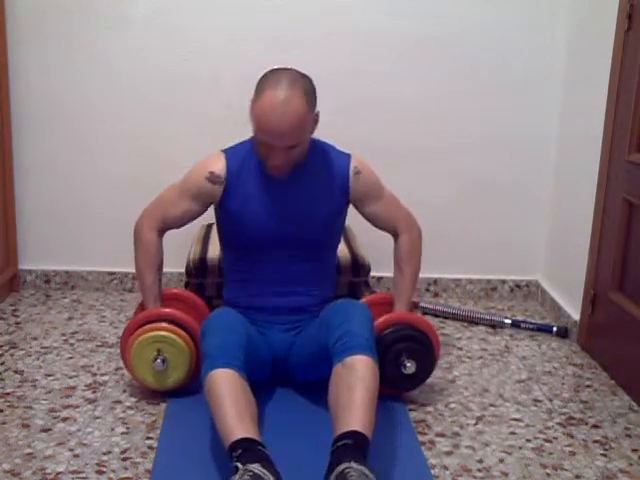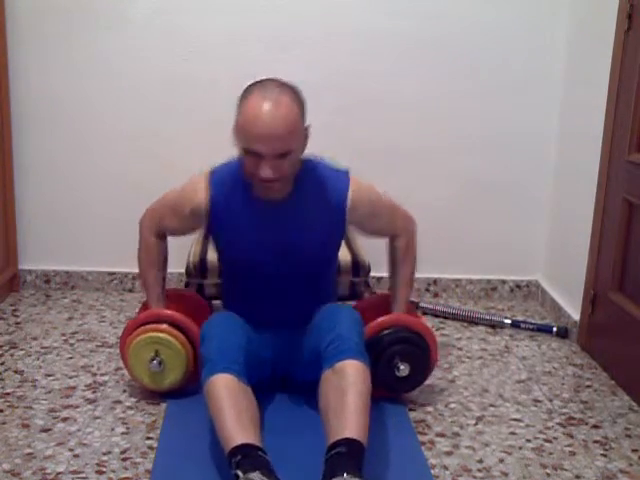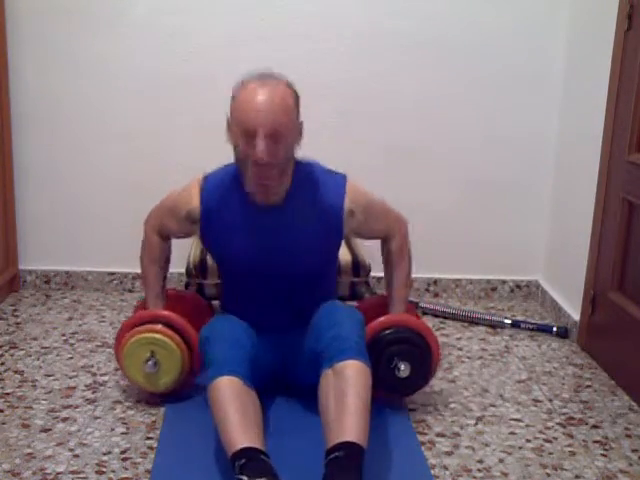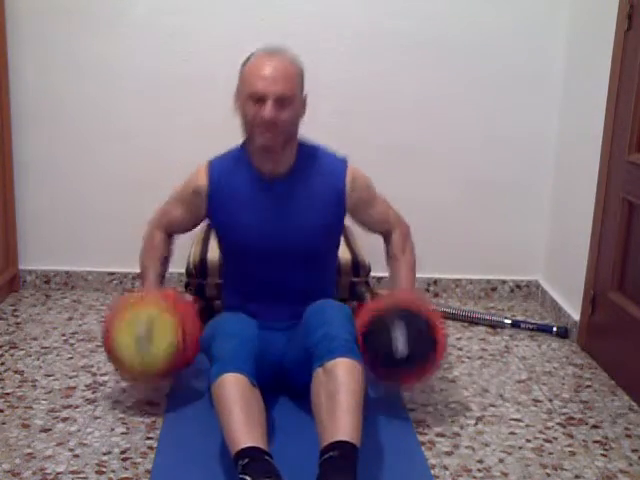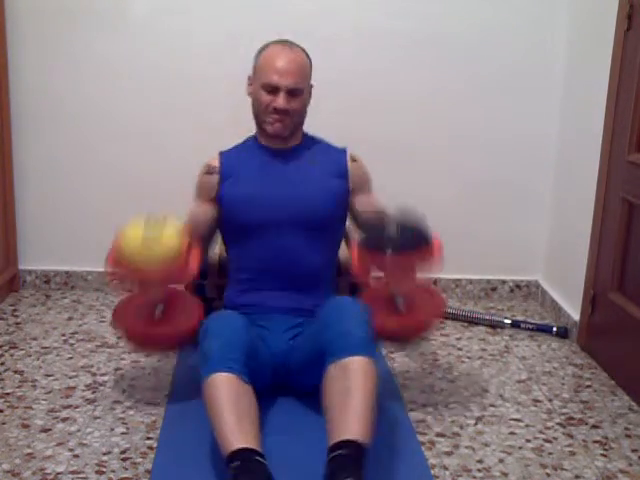
dt=0.2s
person 1, frame 1
left shoulder: (347, 172)
right shoulder: (221, 171)
left elbow: (407, 230)
right elbow: (148, 225)
left wrist: (400, 316)
right wrist: (155, 314)
left hip: (313, 335)
right hip: (248, 333)
left knee: (352, 315)
right knee: (220, 325)
person 1, frame 2
left shoulder: (344, 195)
right shoulder: (206, 195)
left elbow: (404, 231)
right elbow: (151, 227)
left wrist: (398, 317)
right wrist: (157, 313)
left hip: (314, 340)
right hip: (246, 338)
left knee: (342, 319)
right knee: (219, 331)
person 1, frame 3
left shoulder: (340, 198)
right shoulder: (202, 199)
left elbow: (396, 234)
right elbow: (155, 230)
right wrist: (155, 311)
left hip: (314, 340)
right hip: (243, 339)
left knee: (342, 320)
right knee: (223, 335)
person 1, frame 4
left shoulder: (340, 176)
right shoulder: (212, 180)
left elbow: (396, 230)
right elbow: (161, 229)
left hip: (312, 338)
right hip: (247, 333)
left knee: (331, 316)
right knee: (230, 331)
person 1, frame 5
left shoulder: (343, 164)
right shoulder: (222, 167)
left hip: (314, 332)
right hip: (249, 330)
left knee: (349, 313)
right knee: (220, 328)
